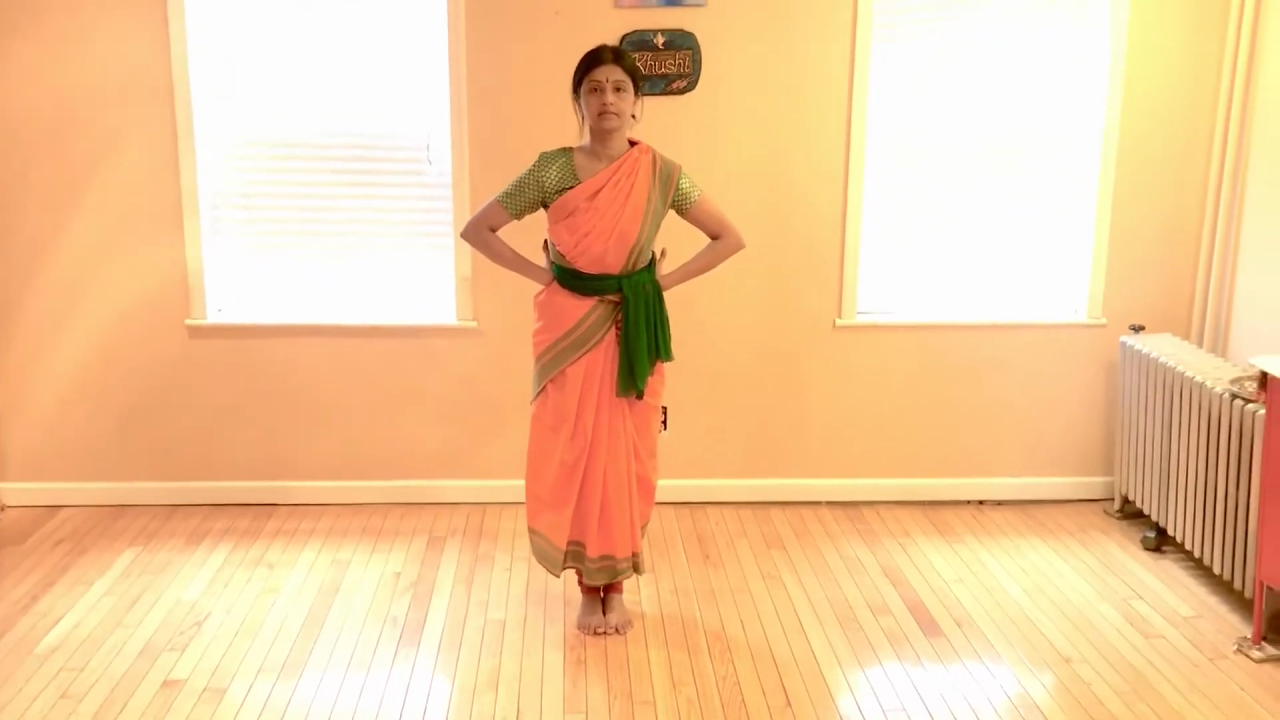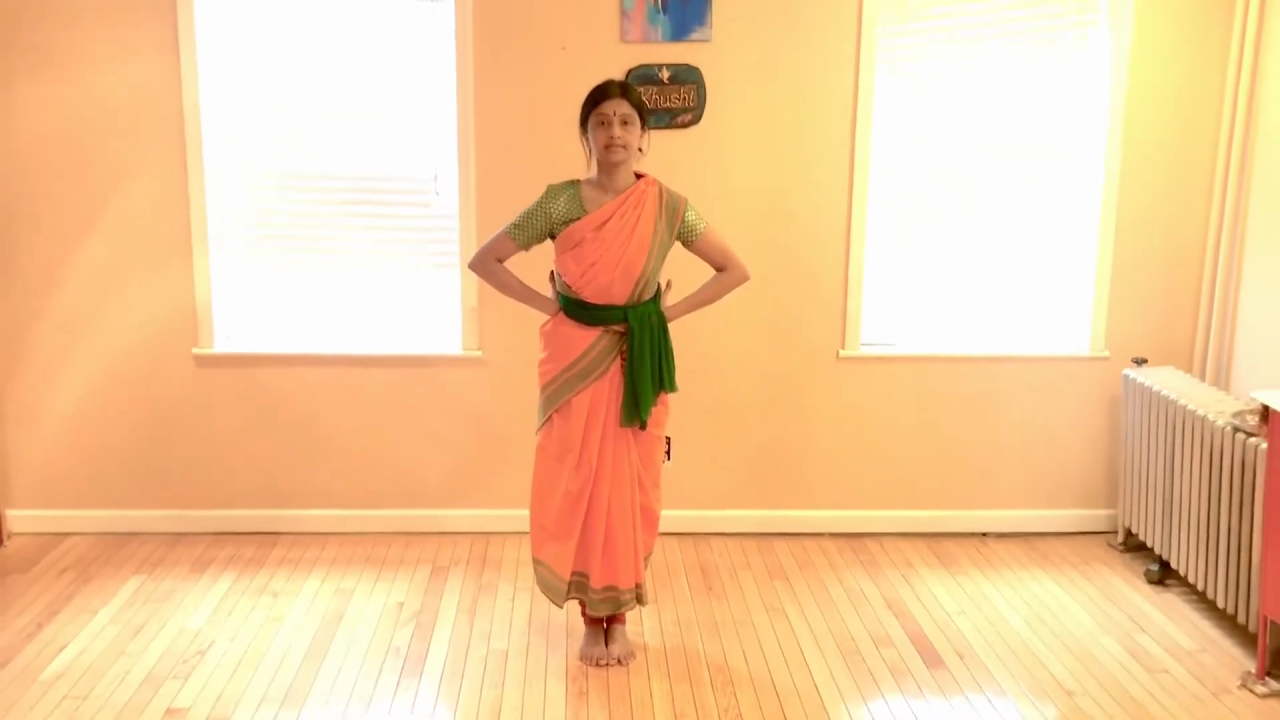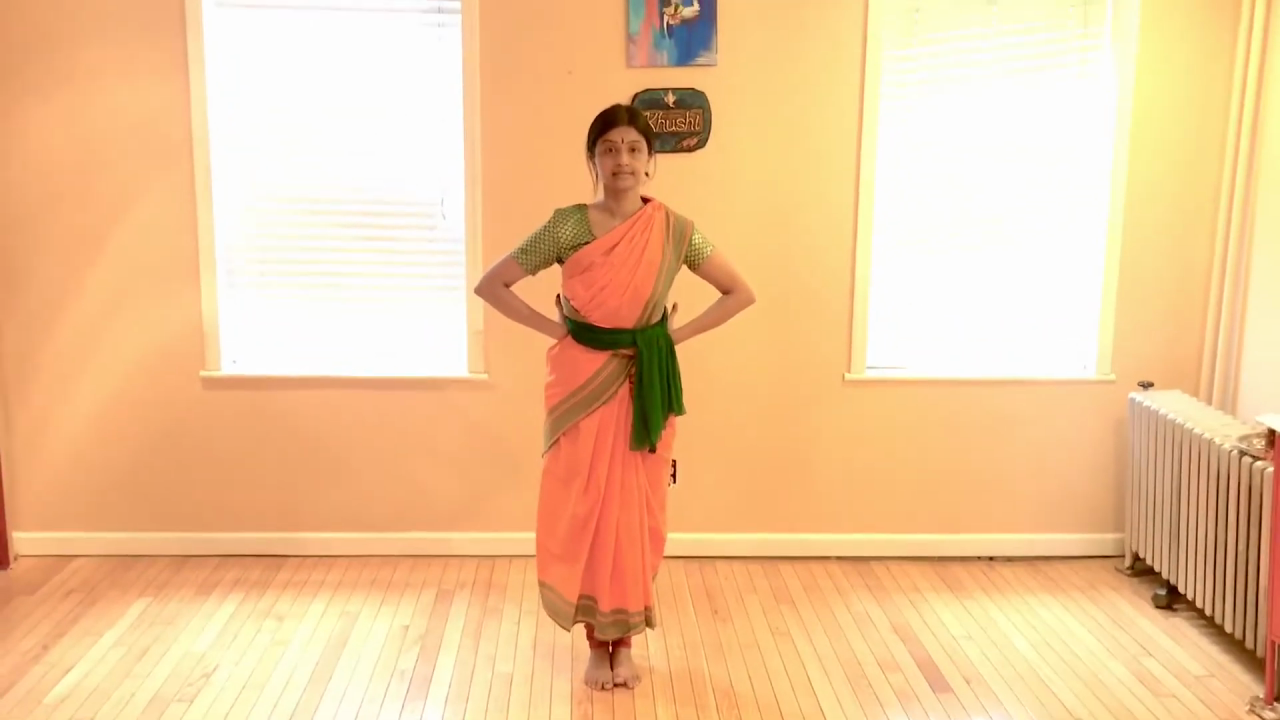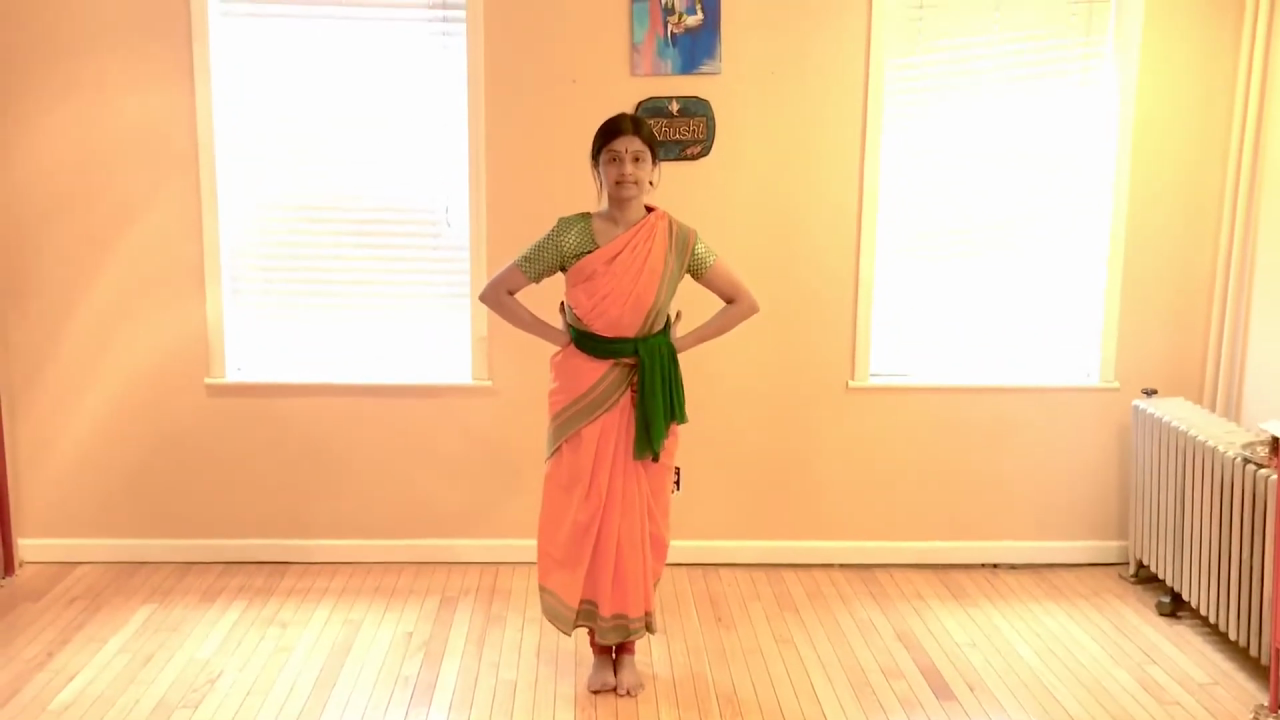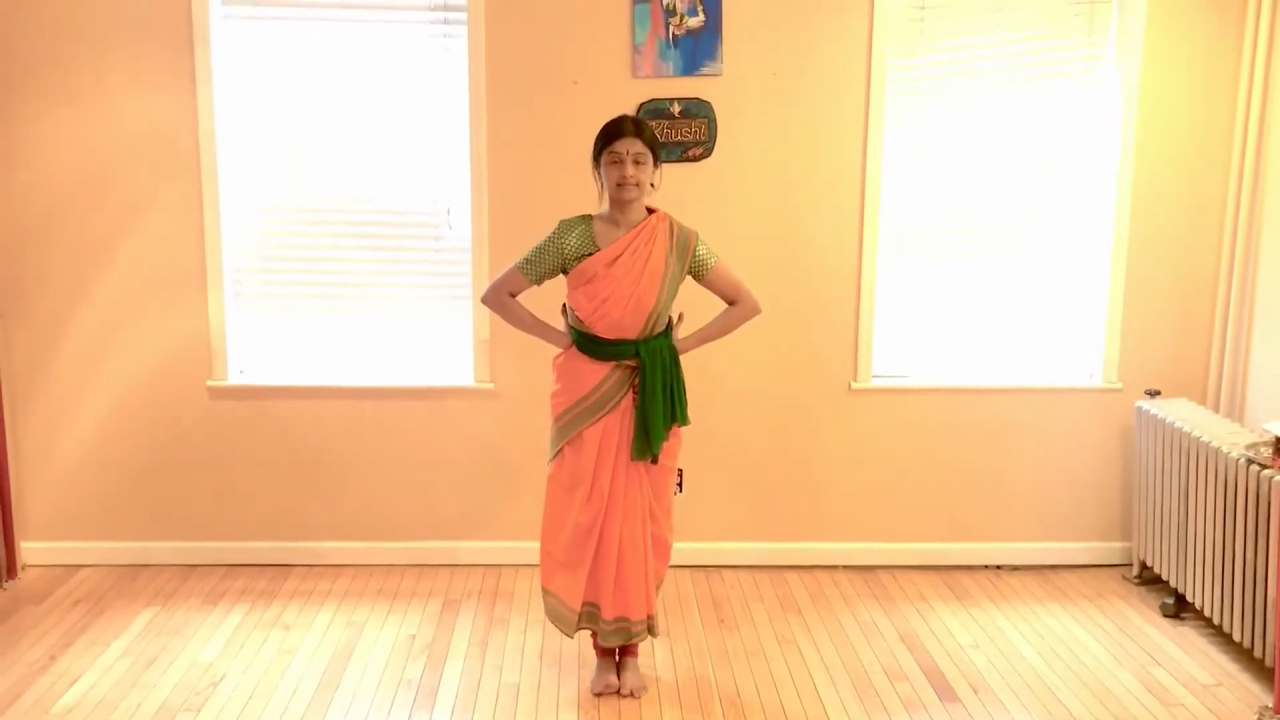
dt=0.4s
person 1, frame 1
left shoulder: (662, 174)
right shoulder: (551, 169)
left elbow: (729, 238)
right elbow: (476, 229)
left wrist: (666, 280)
right wrist: (540, 273)
left hip: (632, 330)
right hip: (569, 328)
left knee: (625, 456)
right knee: (573, 455)
left ankle: (616, 585)
right ankle: (588, 587)
person 1, frame 2
left shoulder: (667, 206)
right shoulder: (559, 202)
left elbow: (734, 270)
right elbow: (484, 260)
left wrist: (671, 310)
right wrist: (546, 304)
left hip: (637, 361)
right hip: (575, 358)
left knee: (629, 486)
right knee: (577, 485)
left ankle: (619, 616)
right ankle: (591, 618)
person 1, frame 3
left shoulder: (674, 230)
right shoulder: (566, 225)
left elbow: (739, 292)
right elbow: (491, 284)
left wrist: (678, 333)
right wrist: (553, 327)
left hip: (644, 384)
right hip: (582, 382)
left knee: (635, 509)
right knee: (584, 509)
left ankle: (624, 640)
right ankle: (597, 642)
person 1, frame 4
left shoulder: (678, 239)
right shoulder: (570, 234)
left elbow: (744, 302)
right elbow: (494, 292)
left wrist: (681, 342)
right wrist: (557, 335)
left hip: (647, 392)
right hip: (585, 390)
left knee: (638, 516)
right knee: (586, 516)
left ankle: (628, 647)
right ankle: (600, 647)
person 1, frame 5
left shoulder: (679, 241)
right shoulder: (570, 237)
left elbow: (745, 304)
right elbow: (496, 295)
left wrist: (682, 344)
right wrist: (559, 337)
left hip: (649, 394)
right hip: (587, 392)
left knee: (641, 519)
right knee: (588, 518)
left ankle: (631, 650)
right ankle: (603, 650)
